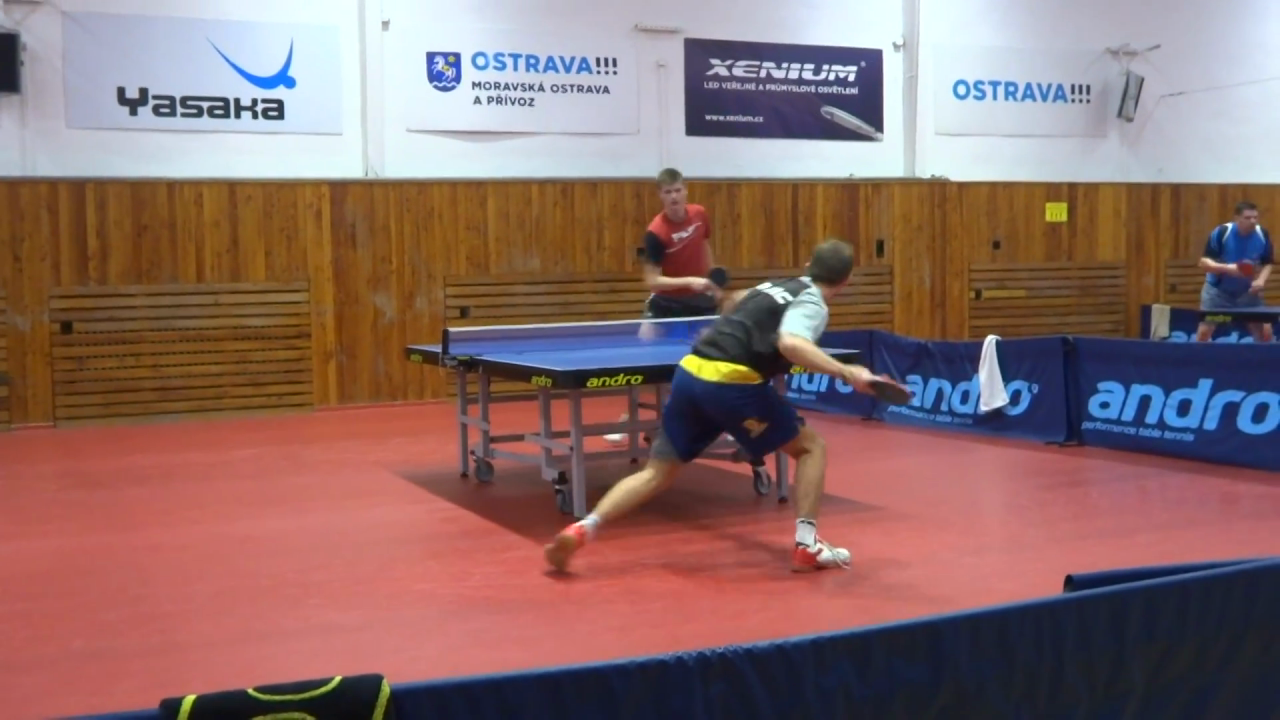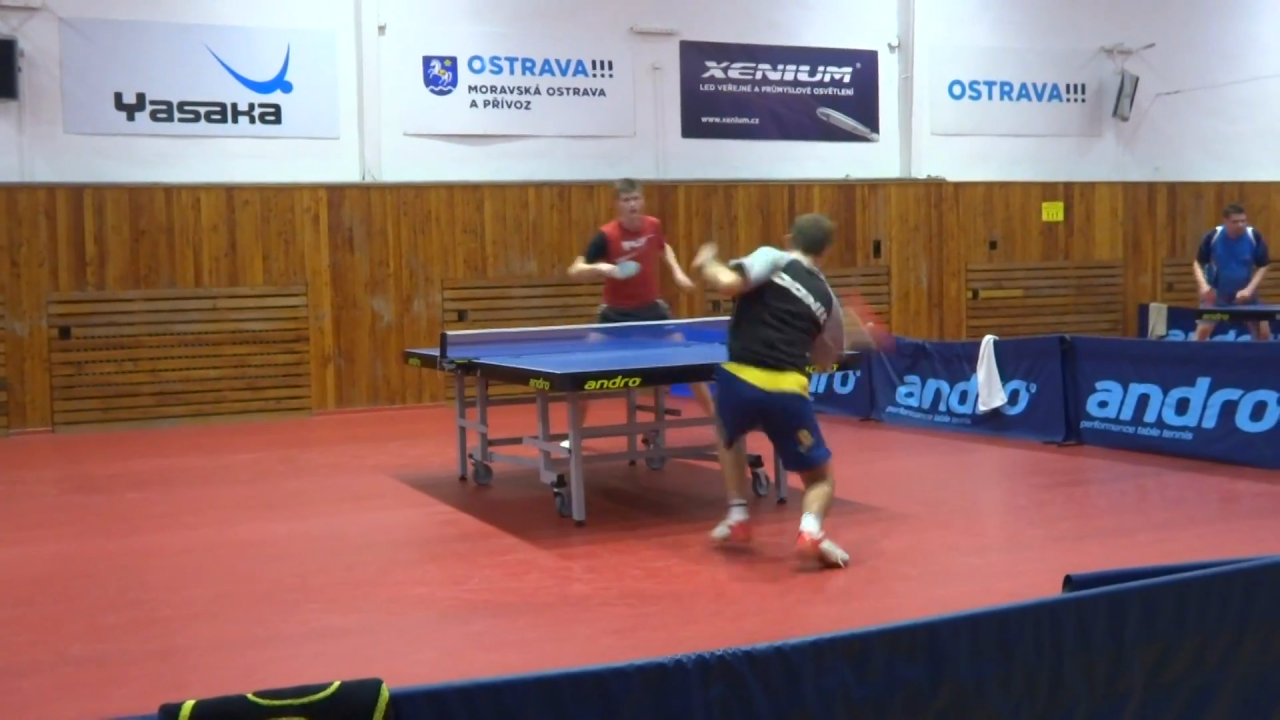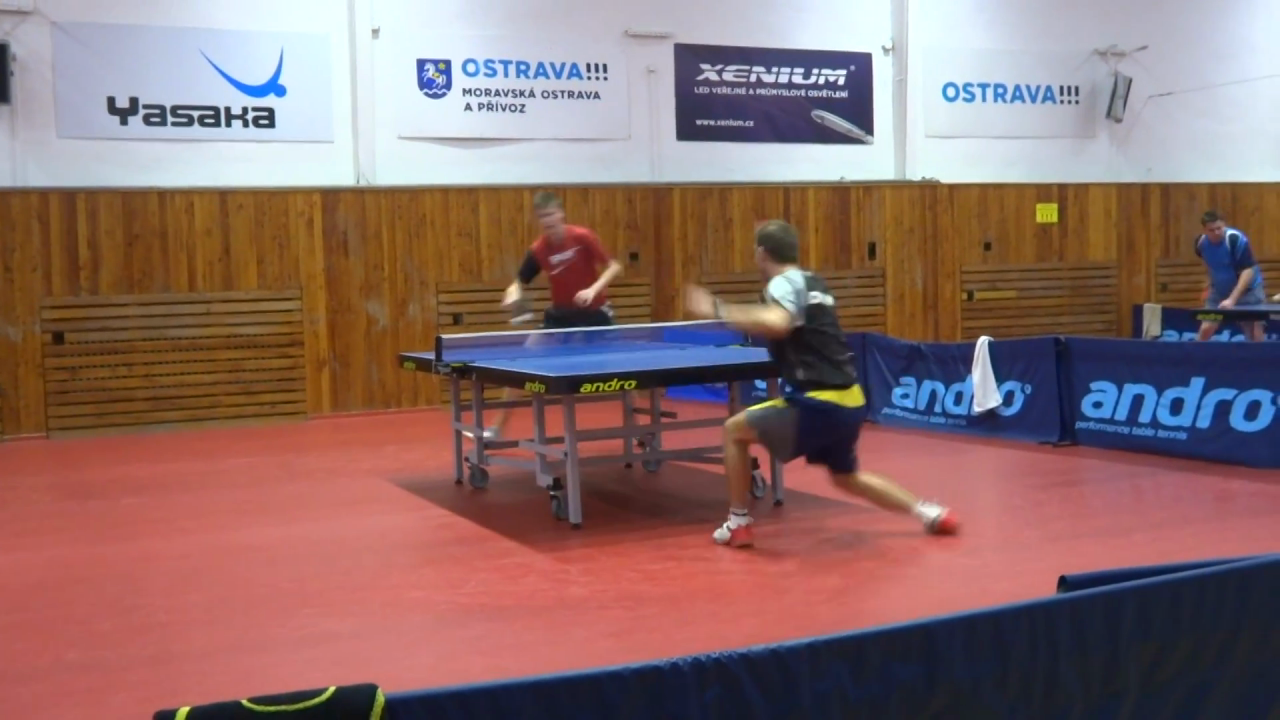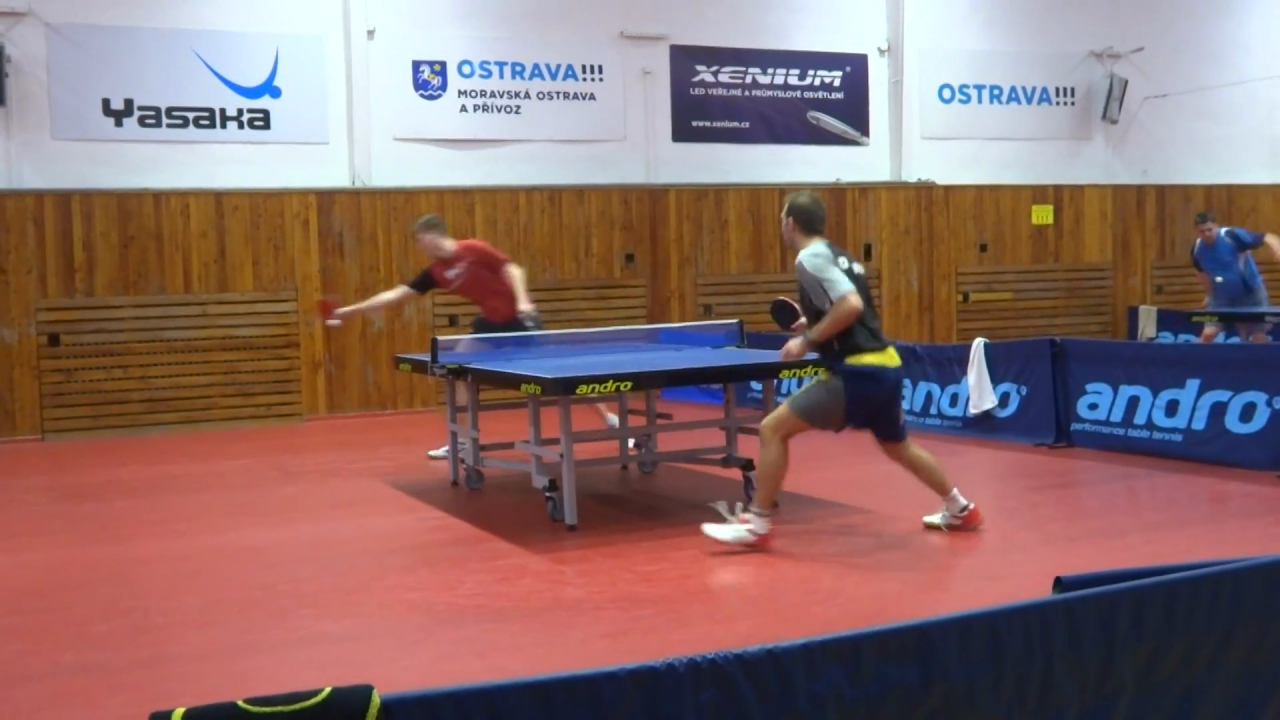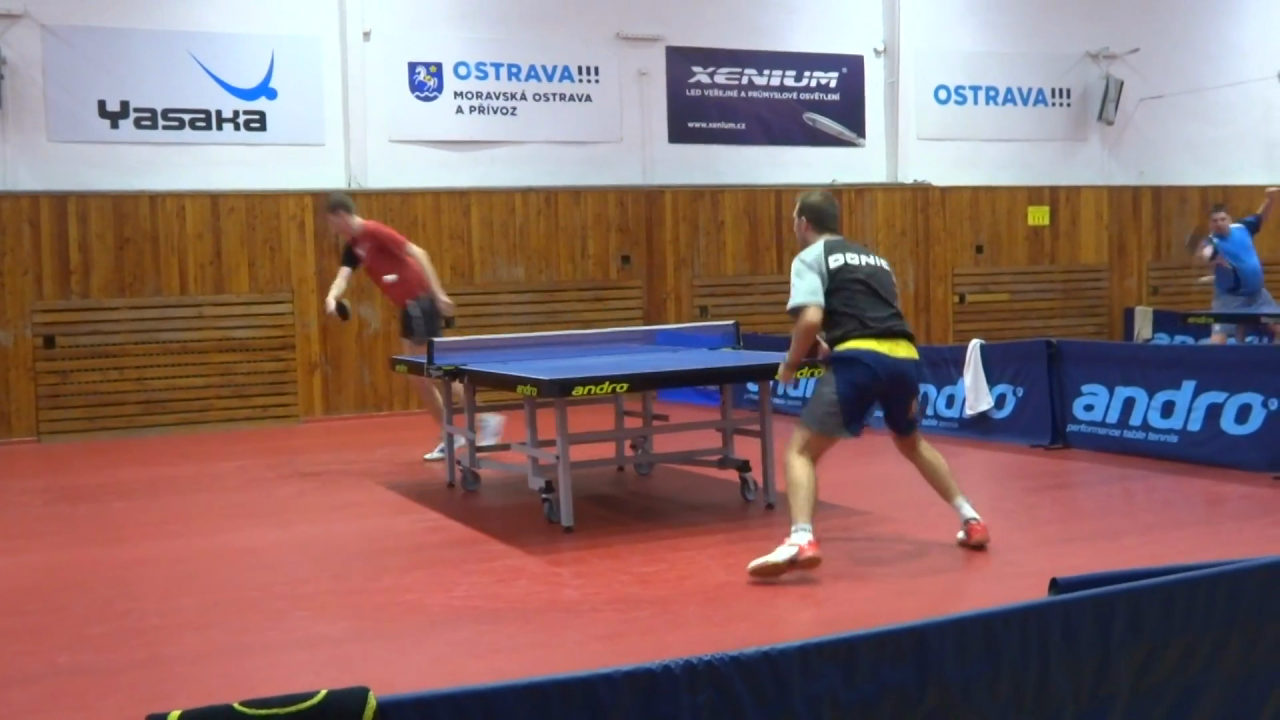
dt=0.2s
person 1, frame 1
left shoulder: (772, 287)
right shoulder: (813, 305)
left elbow: (733, 304)
right elbow: (790, 344)
right wrist: (845, 371)
left hip: (689, 375)
right hip: (733, 385)
left knee: (656, 472)
right knee: (810, 449)
left ankle: (583, 530)
right ankle: (807, 546)
person 1, frame 2
left shoulder: (771, 258)
right shoulder: (828, 297)
left elbow: (727, 284)
right elbow: (825, 358)
left wrist: (705, 261)
right wrist: (849, 331)
left hip: (740, 385)
right hip: (790, 397)
left knee: (728, 437)
right knee: (820, 478)
left ankle: (737, 516)
right ankle: (811, 531)
person 1, frame 3
left shoulder: (784, 283)
right shoulder: (815, 282)
left elbow: (776, 323)
left wrist: (719, 311)
left hip: (817, 406)
right hip: (849, 404)
left knee: (735, 432)
right knee: (846, 478)
left ankle: (738, 524)
right ankle: (933, 513)
person 1, frame 4
left shoulder: (813, 261)
right shoulder: (842, 257)
left elbow: (851, 305)
left wrist: (806, 341)
right wrist: (813, 326)
left hip: (858, 371)
right hip: (885, 368)
left knee: (773, 428)
right knee: (897, 447)
left ankle: (755, 522)
right ankle: (961, 508)
person 1, frame 5
left shoulder: (808, 258)
right shoulder: (874, 259)
left elbow: (810, 318)
left wrist: (790, 364)
left hip: (858, 360)
right hip: (905, 358)
left knee: (798, 449)
right knee: (911, 444)
left ankle: (801, 540)
right ankle: (969, 520)
person 2, frame 1
left shoulder: (700, 214)
right shoulder: (656, 231)
right elbow: (651, 281)
left wrist: (711, 282)
right wrist: (689, 281)
left hip: (699, 298)
right hip: (665, 301)
right ankle: (628, 423)
person 2, frame 2
left shoulder: (654, 226)
right shoulder: (606, 235)
right elbow: (575, 271)
left wrist: (678, 273)
right wrist: (600, 268)
left hip: (650, 308)
right hip: (615, 312)
person 2, frame 3
left shoulder: (583, 237)
right shoulder: (538, 251)
left elbow: (614, 267)
right elbow: (518, 285)
left wrist: (594, 289)
right wrist: (512, 297)
left hip: (594, 311)
right hip: (560, 313)
right ankle: (494, 429)
person 2, frame 4
left shoulder: (474, 249)
right shoulder: (434, 271)
left elbow: (513, 269)
right elbow: (400, 294)
left wrist: (523, 300)
right wrist: (354, 309)
left hip: (517, 317)
right hip: (491, 321)
left ankle: (608, 419)
right ankle: (461, 440)
person 2, frame 5
left shoulder: (374, 232)
right shoulder: (352, 245)
left elbow: (416, 254)
right elbow: (343, 275)
left wrist: (438, 293)
right wrist: (331, 297)
left hip: (419, 301)
right hip: (408, 304)
left ankle: (487, 421)
